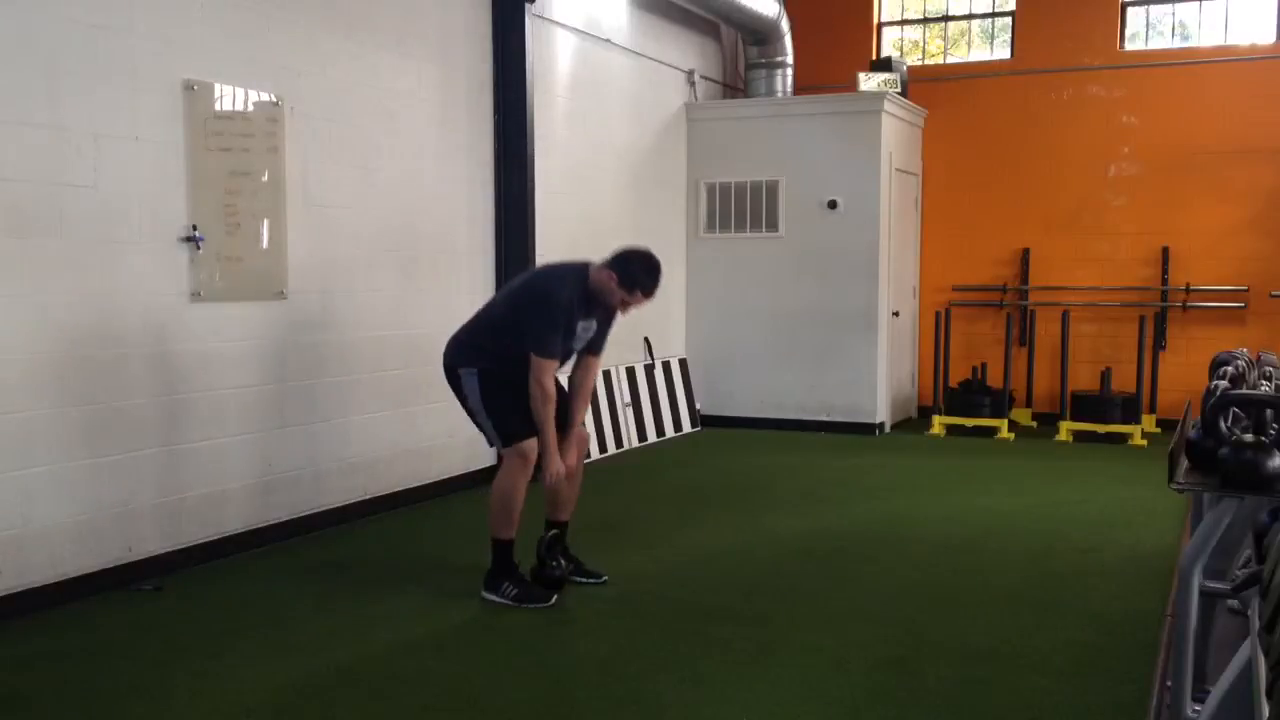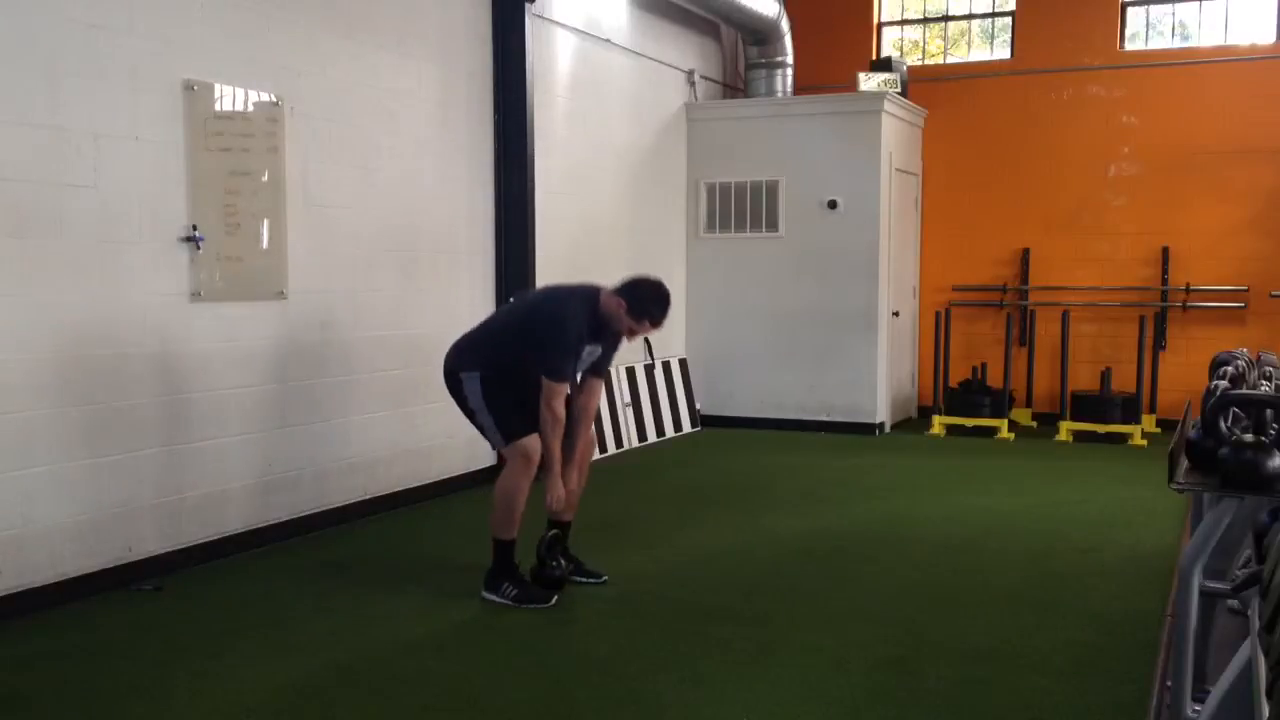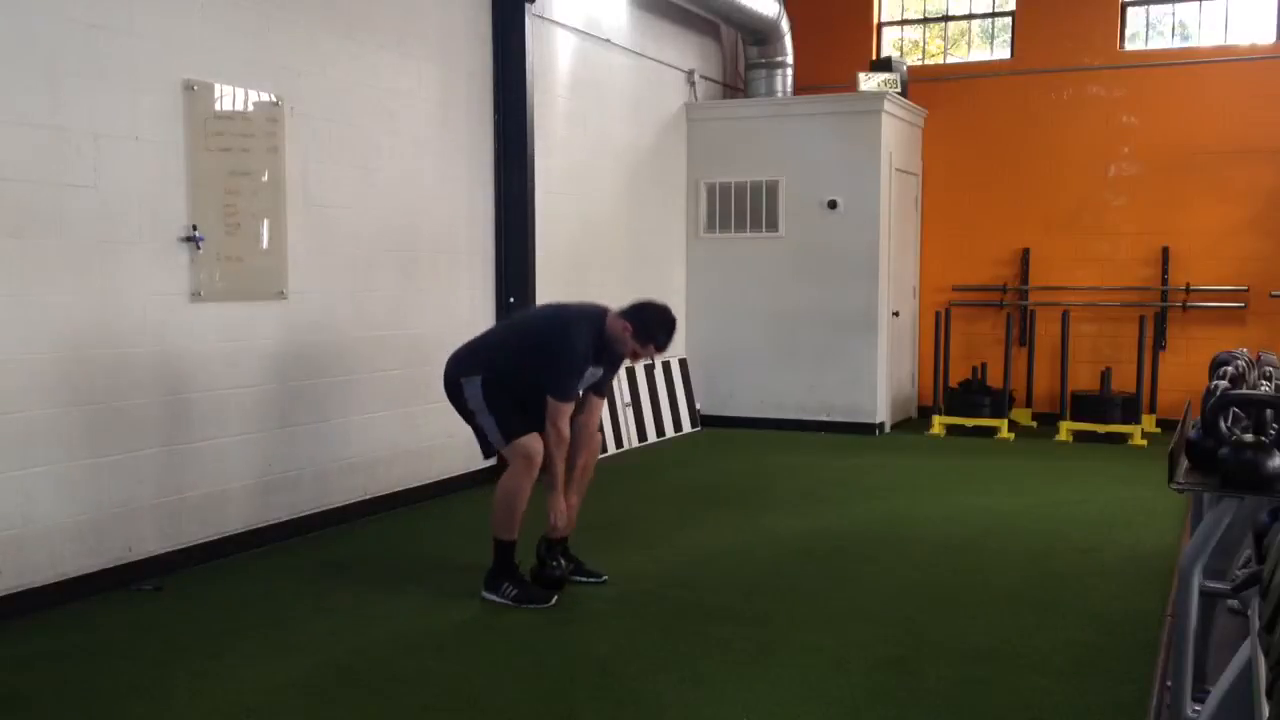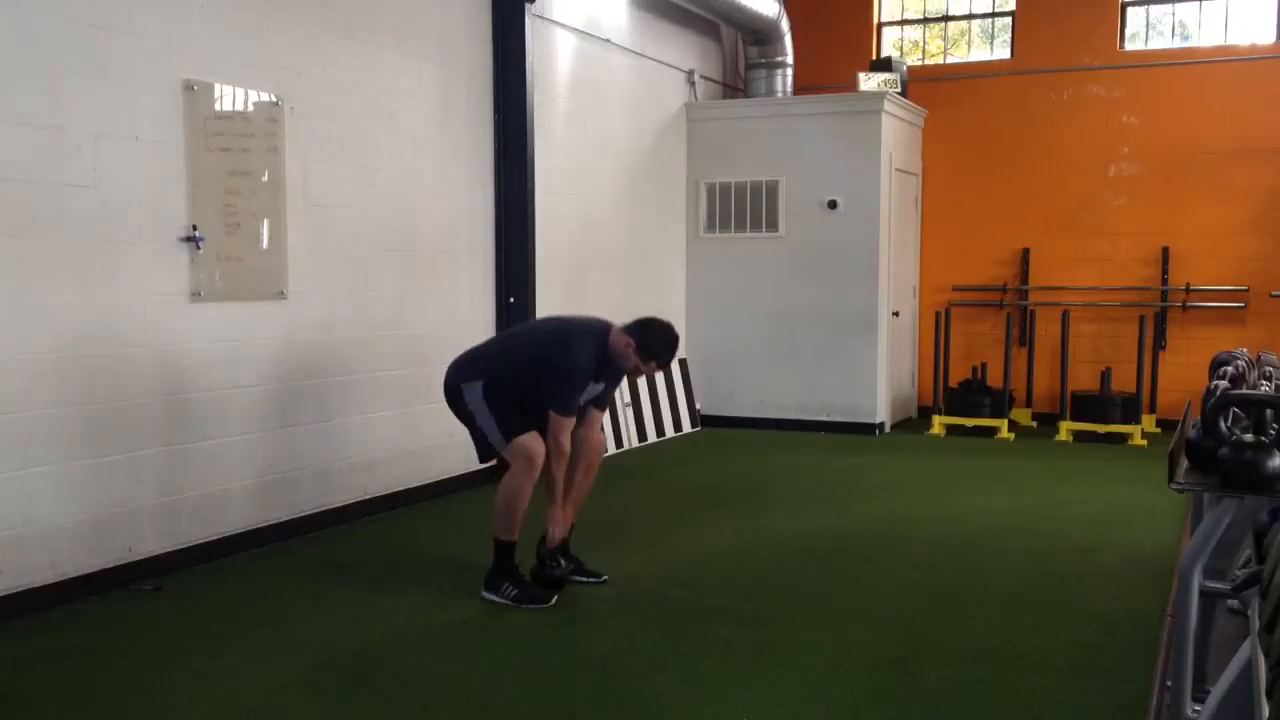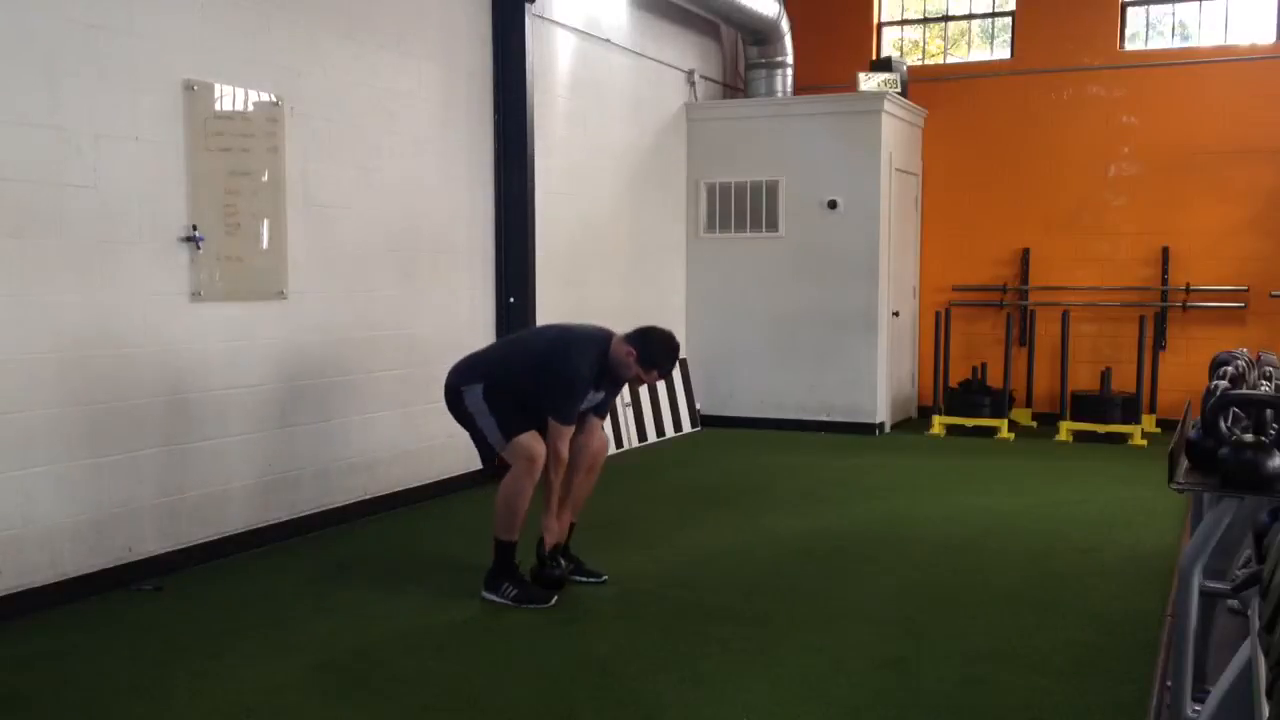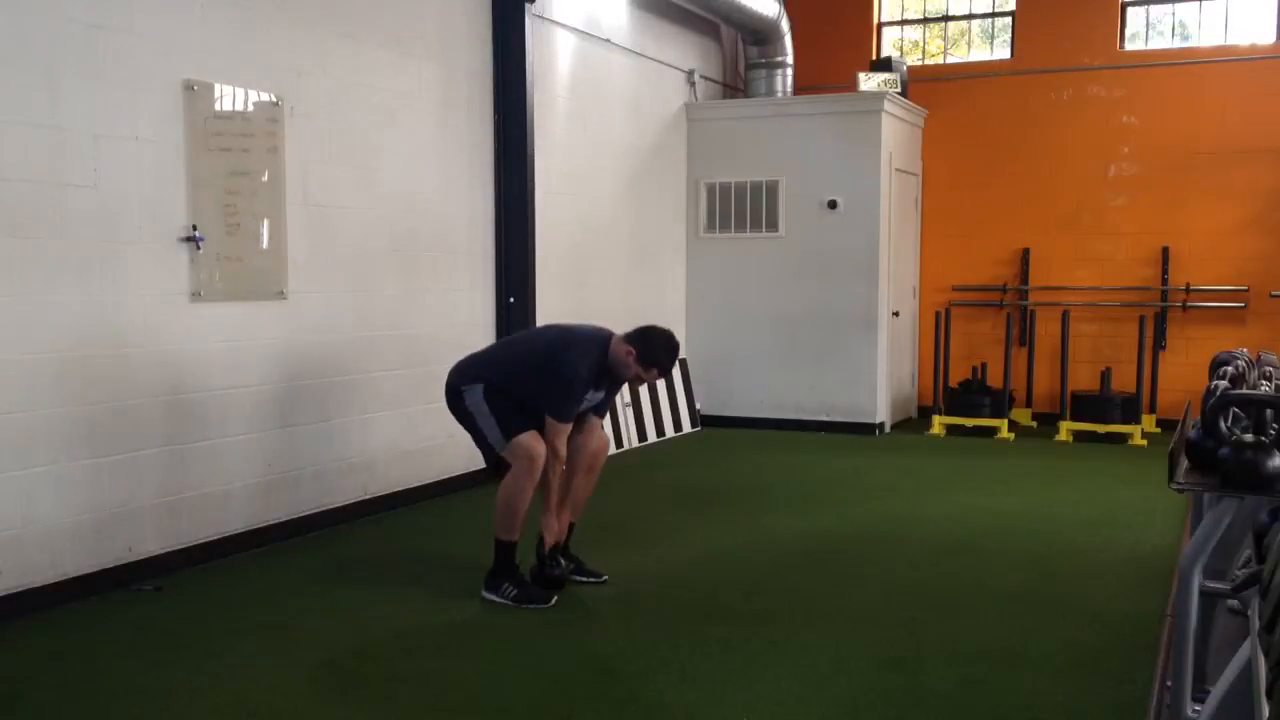
dt=0.1s
person 1, frame 1
left shoulder: (604, 302)
right shoulder: (556, 293)
left elbow: (585, 372)
right elbow: (541, 380)
left wrist: (571, 445)
right wrist: (551, 452)
left hip: (517, 366)
right hip: (477, 364)
left knee: (577, 442)
right knee: (524, 451)
left ankle: (555, 552)
right ankle: (500, 573)
person 1, frame 2
left shoulder: (610, 324)
right shoulder: (567, 317)
left elbow: (588, 394)
right elbow: (552, 405)
left wrist: (572, 469)
right wrist: (555, 477)
left hip: (522, 375)
right hip: (477, 370)
left knee: (584, 444)
right knee: (528, 452)
left ankle: (556, 551)
right ankle: (500, 574)
person 1, frame 3
left shoulder: (611, 343)
right shoulder: (574, 339)
left elbow: (588, 416)
right elbow: (558, 425)
left wrist: (572, 491)
right wrist: (556, 494)
right hip: (475, 377)
left knee: (590, 444)
right knee: (529, 452)
left ankle: (555, 551)
right ankle: (501, 574)
person 1, frame 4
left shoulder: (613, 355)
right shoulder: (577, 353)
left elbow: (588, 429)
right elbow: (559, 439)
left wrist: (569, 505)
right wrist: (555, 507)
right hip: (476, 383)
left knee: (594, 447)
right knee: (531, 454)
left ankle: (557, 552)
right ankle: (501, 574)
person 1, frame 5
left shoulder: (613, 363)
right shoulder: (576, 362)
left elbow: (586, 437)
right elbow: (557, 447)
left wrist: (566, 509)
right wrist: (551, 515)
right hip: (476, 388)
left knee: (598, 446)
right knee: (531, 454)
left ankle: (558, 552)
right ankle: (501, 575)
person 1, frame 6
left shoulder: (613, 363)
right shoulder: (576, 362)
left elbow: (586, 436)
right elbow: (556, 444)
left wrist: (565, 509)
right wrist: (550, 514)
right hip: (476, 388)
left knee: (599, 446)
right knee: (531, 453)
left ankle: (558, 552)
right ankle: (501, 574)
